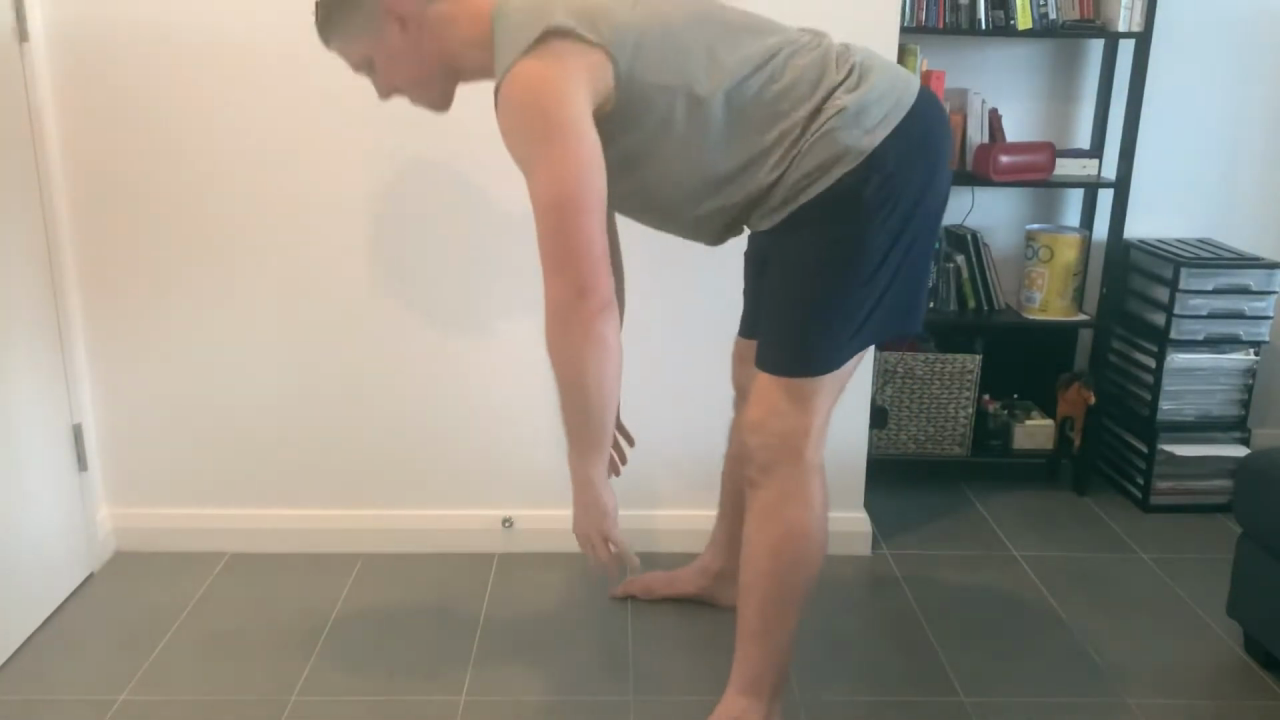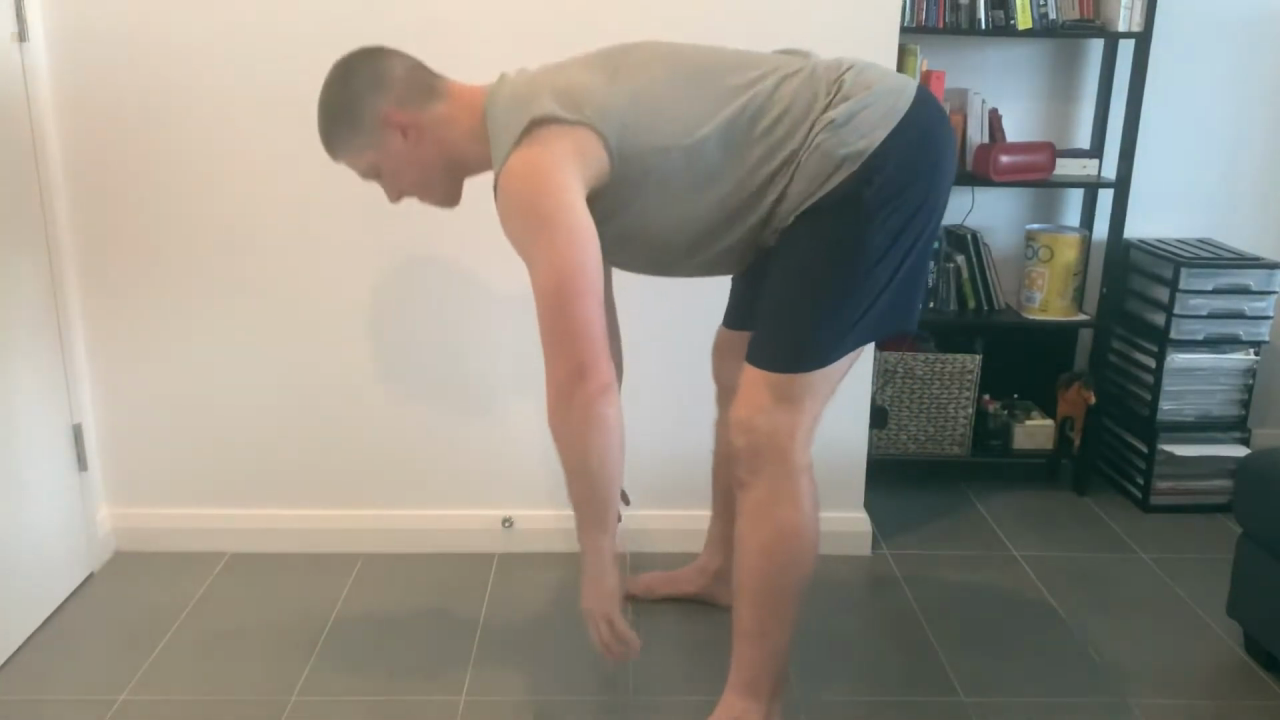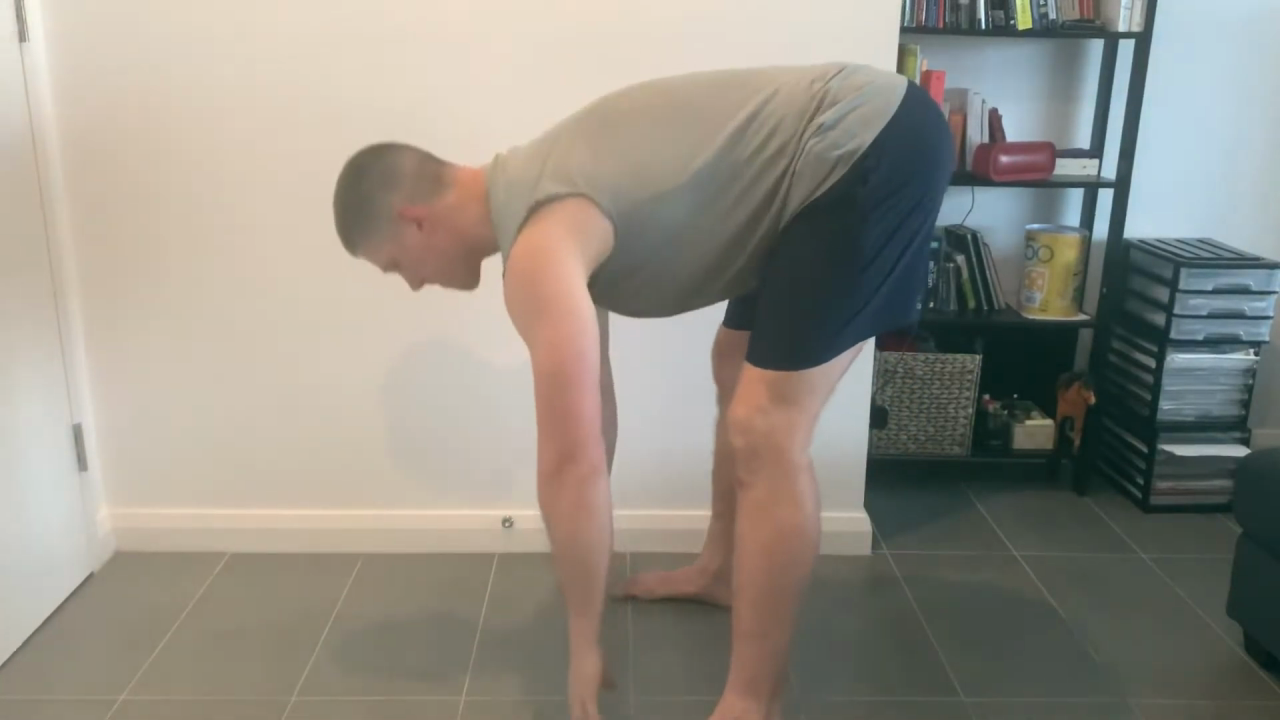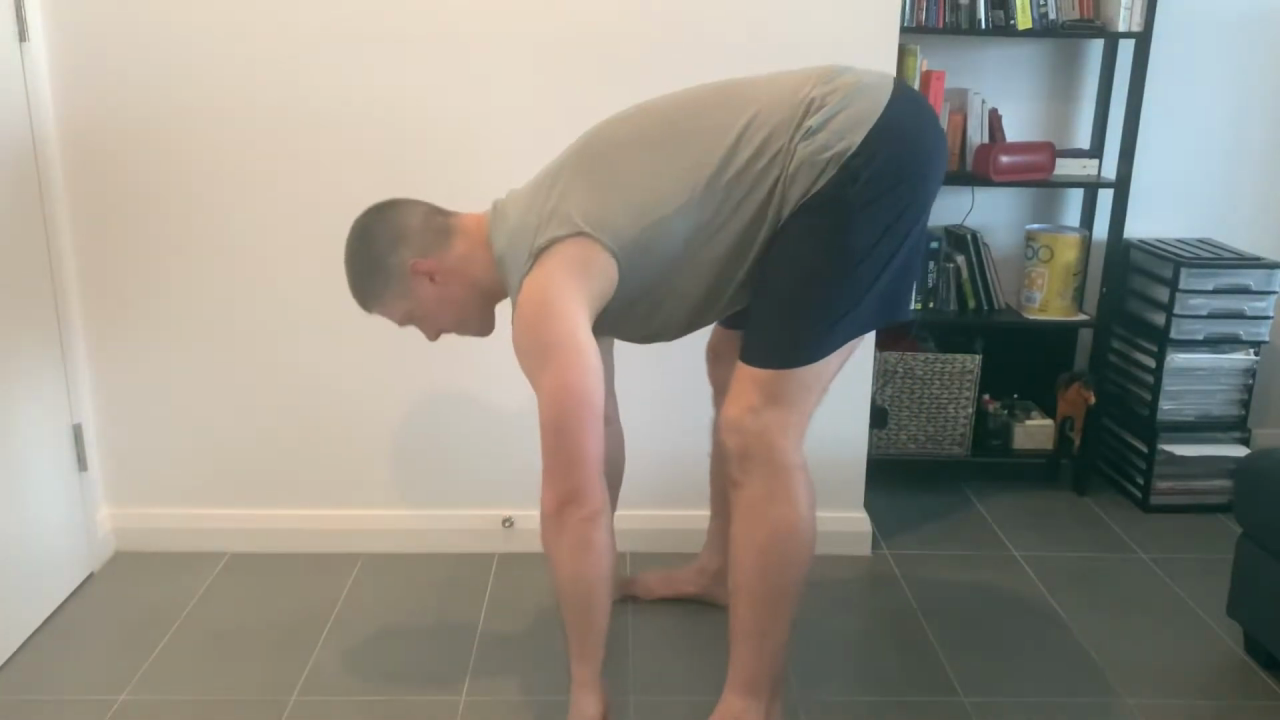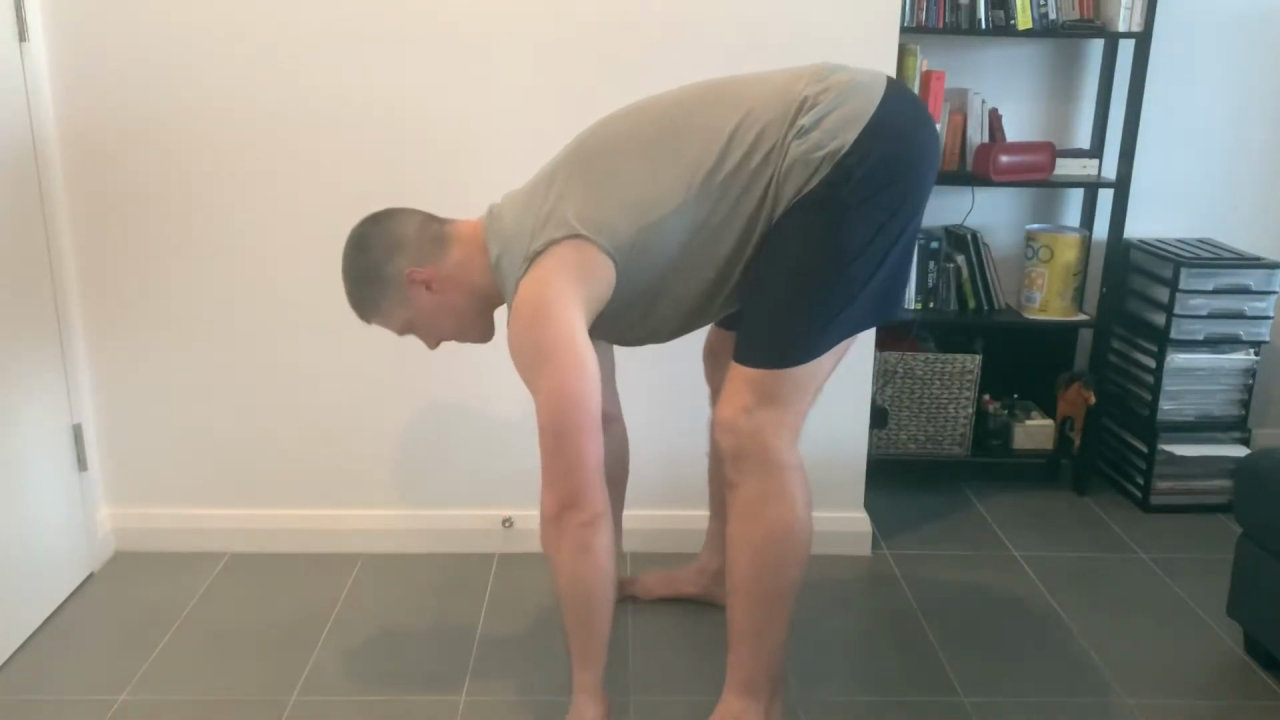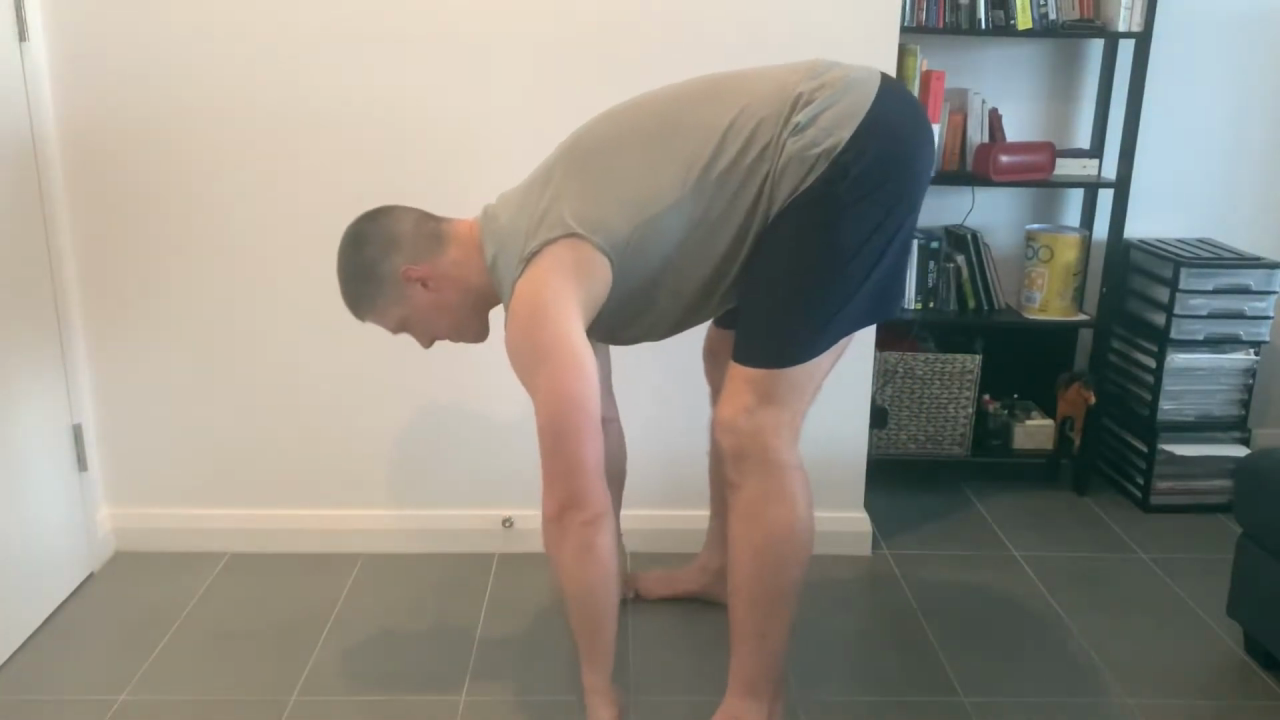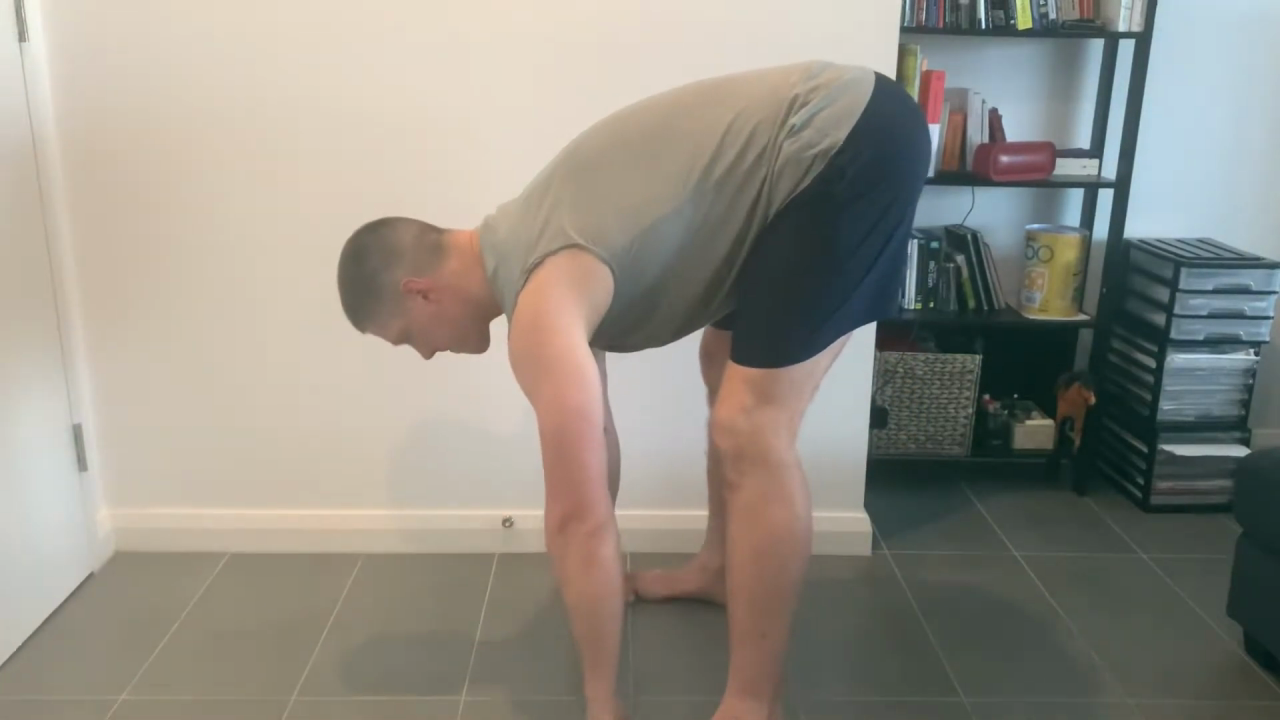
dt=0.2s
person 1, frame 1
left shoulder: (538, 76)
left elbow: (581, 298)
right elbow: (592, 251)
left wrist: (584, 469)
right wrist: (591, 398)
left hip: (872, 148)
right hip: (843, 147)
left knee: (777, 437)
right knee: (756, 381)
right ankle: (724, 569)
person 1, frame 2
left shoulder: (533, 167)
right shoulder: (533, 126)
left elbow: (583, 382)
right elbow: (594, 339)
left wrist: (597, 558)
right wrist: (597, 461)
left hip: (875, 153)
right hip: (858, 143)
left knee: (766, 433)
right knee: (737, 371)
right ankle: (722, 569)
person 1, frame 3
left shoulder: (539, 245)
right shoulder: (539, 198)
left elbow: (569, 463)
right elbow: (590, 400)
left wrist: (583, 642)
right wrist: (590, 513)
left hip: (872, 151)
right hip: (861, 136)
left knee: (765, 431)
right knee: (736, 370)
right ankle: (722, 569)
person 1, frame 4
left shoulder: (545, 291)
right shoulder: (542, 242)
left elbow: (573, 506)
right elbow: (599, 422)
right wrist: (598, 564)
left hip: (865, 150)
right hip: (857, 128)
left knee: (757, 430)
right knee: (731, 368)
right ankle: (721, 568)
person 1, frame 5
left shoulder: (541, 293)
right shoulder: (533, 242)
left elbow: (573, 512)
right elbow: (600, 420)
right wrist: (607, 567)
left hip: (859, 147)
right hip: (849, 127)
left knee: (751, 431)
right knee: (729, 369)
right ankle: (719, 569)
person 1, frame 6
left shoulder: (538, 294)
right shoulder: (528, 240)
left elbow: (575, 511)
right elbow: (598, 420)
right wrist: (605, 572)
left hip: (854, 144)
right hip: (846, 123)
left knee: (753, 431)
right knee: (729, 369)
right ankle: (721, 568)
person 1, frame 7
left shoulder: (539, 306)
right shoulder: (521, 249)
left elbow: (578, 521)
right elbow: (593, 432)
right wrist: (602, 577)
left hip: (851, 145)
right hip: (839, 124)
left knee: (750, 431)
right knee: (726, 369)
right ankle: (720, 567)
